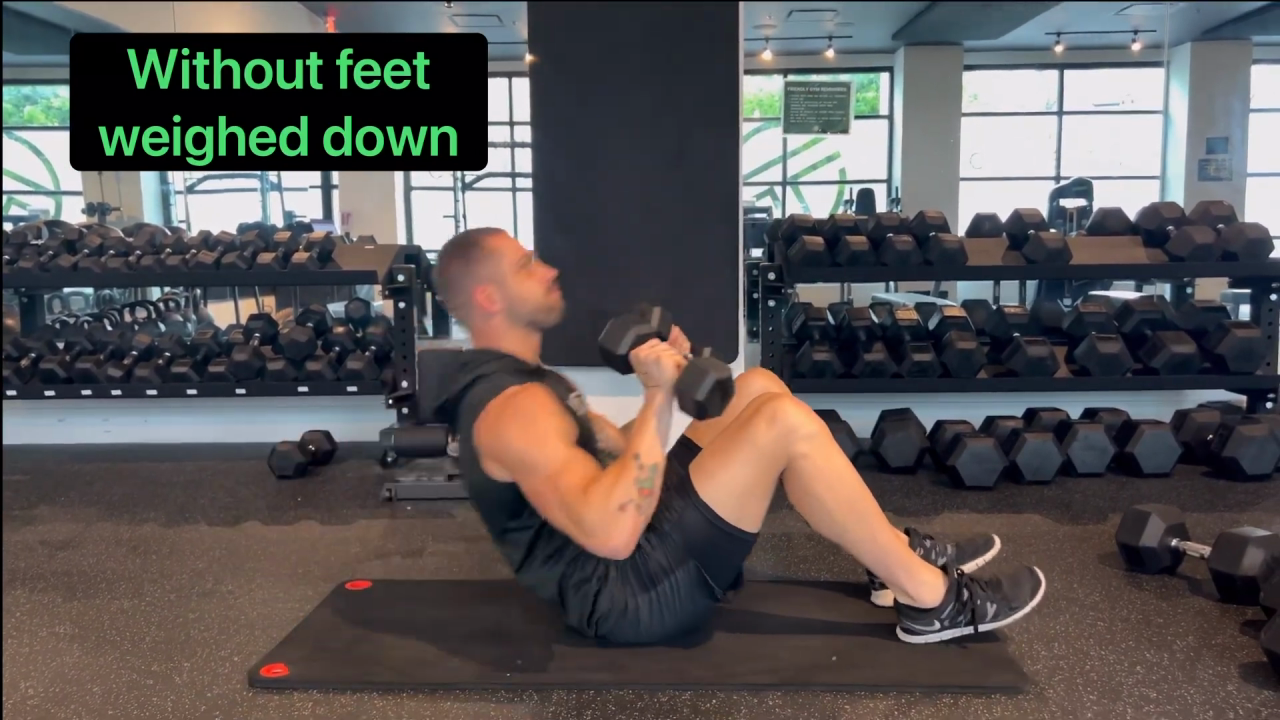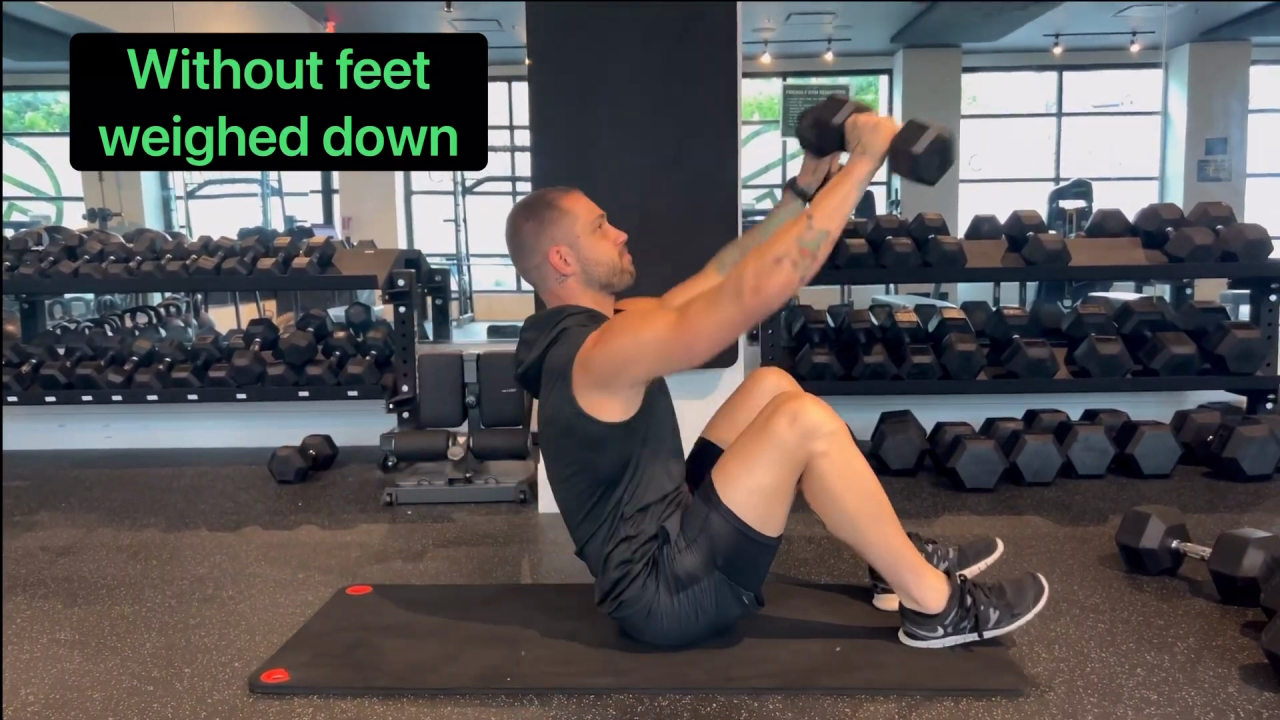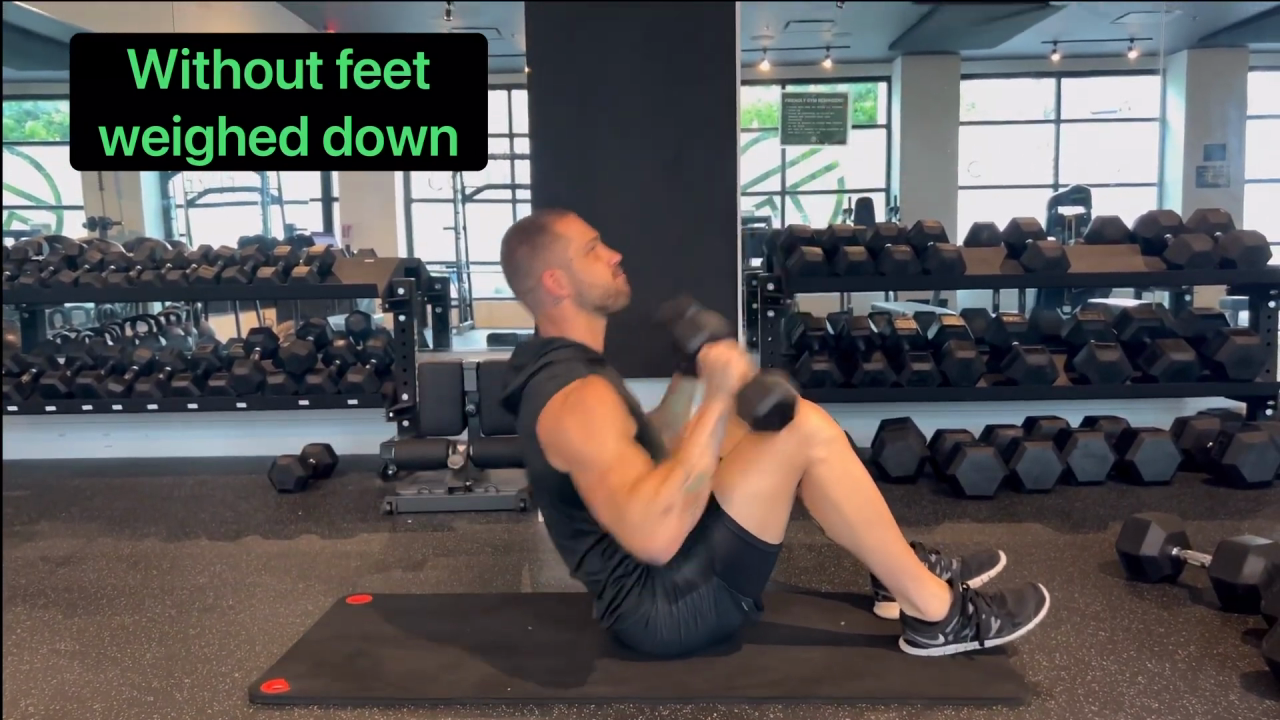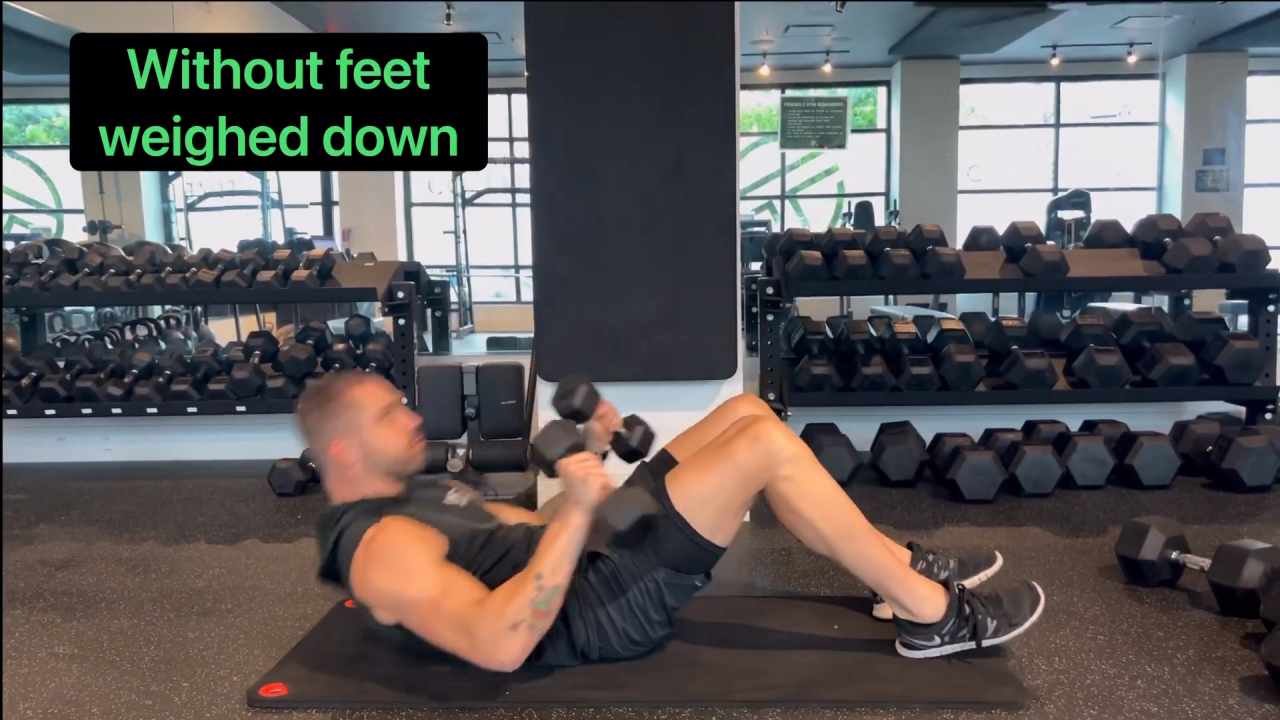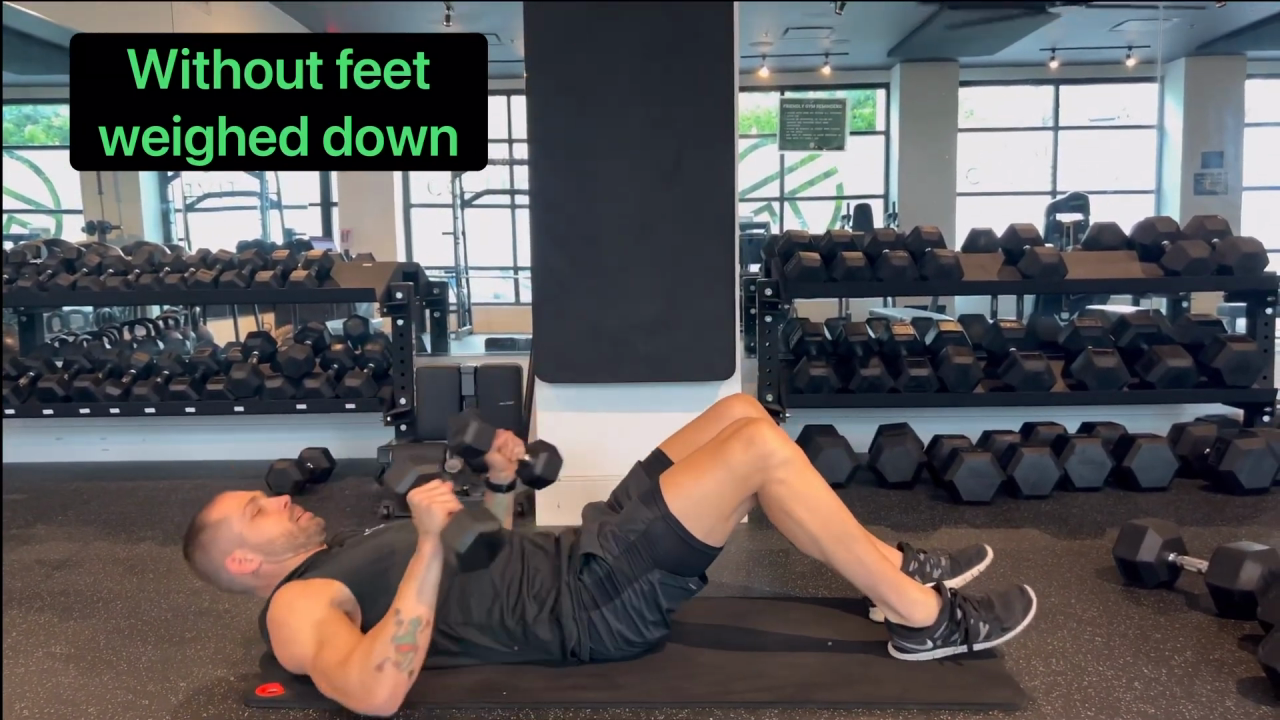
dt=0.4s
person 1, frame 1
left shoulder: (524, 384)
right shoulder: (511, 409)
left elbow: (617, 448)
right elbow: (612, 530)
left wrist: (665, 377)
right wrist: (660, 392)
left hip: (647, 550)
right hip: (638, 597)
left knee: (758, 389)
right knee: (784, 421)
left ankle: (899, 559)
right ankle: (932, 601)
person 1, frame 2
left shoulder: (605, 323)
right shoulder: (608, 348)
left elbow: (724, 282)
right elbow: (766, 285)
left wrist: (802, 189)
right wrist: (865, 159)
left hip: (671, 545)
right hip: (664, 595)
left knee: (772, 385)
right knee: (804, 418)
left ankle: (903, 548)
right ankle: (936, 606)
person 1, frame 3
left shoulder: (569, 368)
right shoulder: (575, 399)
left elbow: (654, 443)
right elbow: (655, 533)
left wrist: (692, 376)
right wrist: (719, 396)
left hip: (663, 570)
right hip: (662, 606)
right knee: (805, 430)
left ankle: (903, 570)
right ankle: (937, 614)
person 1, frame 4
left shoulder: (407, 500)
right shoulder: (382, 549)
right elbow: (502, 642)
left wrist: (582, 456)
right wrist: (579, 509)
left hip: (599, 561)
right hip: (603, 606)
left knee: (745, 414)
right knee: (764, 443)
left ankle: (903, 568)
right ankle: (931, 614)
person 1, frame 5
left shoulder: (345, 558)
right shoulder: (299, 606)
left wrist: (496, 484)
right wrist: (430, 542)
left hip: (578, 552)
right hip: (596, 603)
left knee: (741, 411)
right knee: (763, 448)
left ankle: (895, 567)
right ankle: (926, 617)
